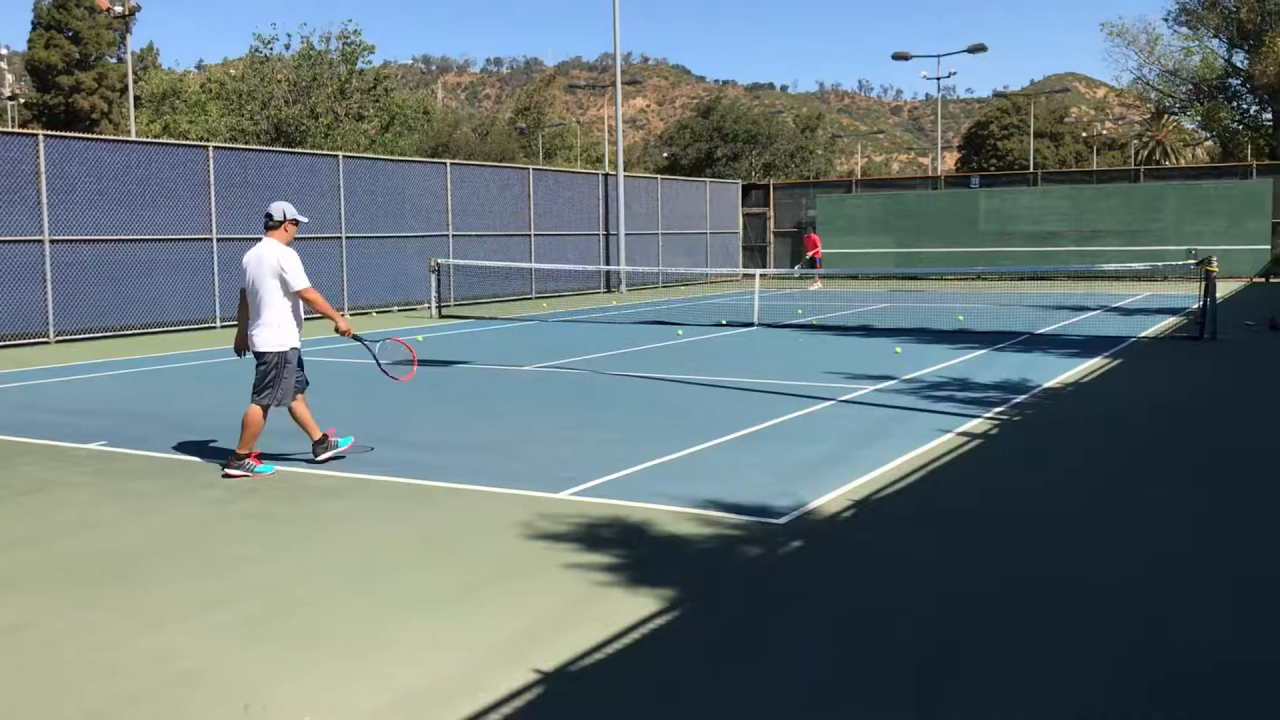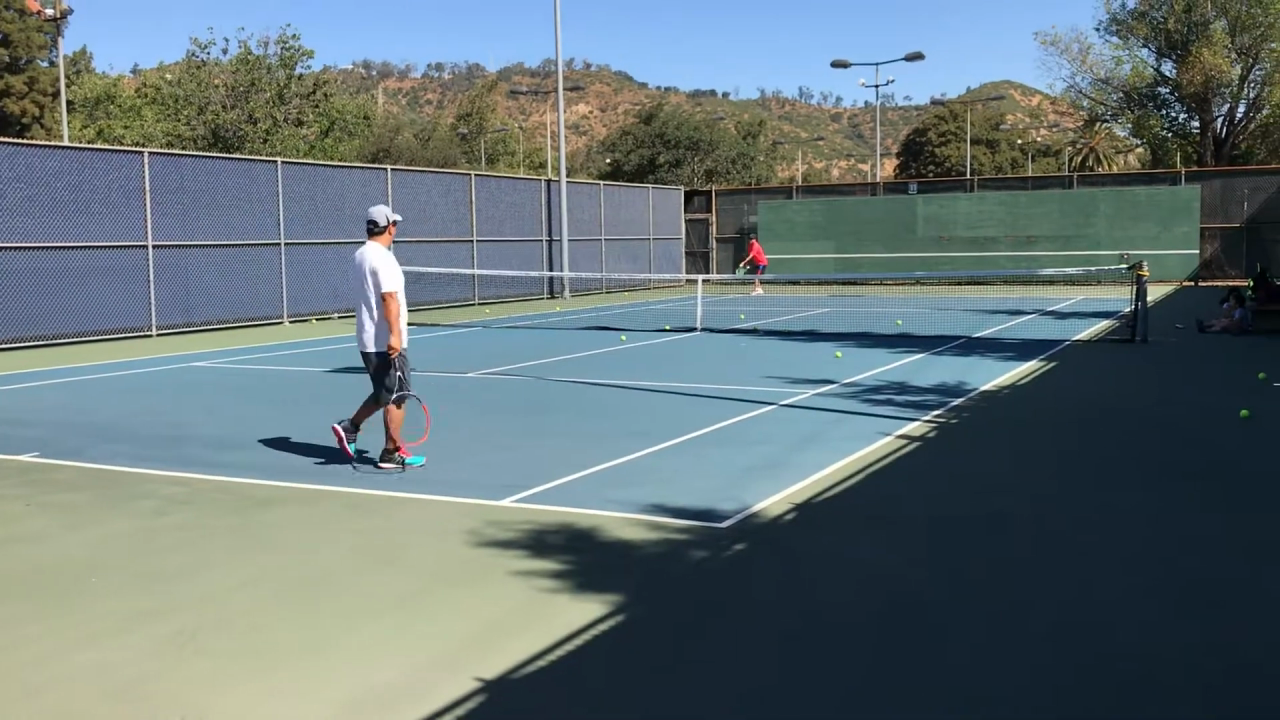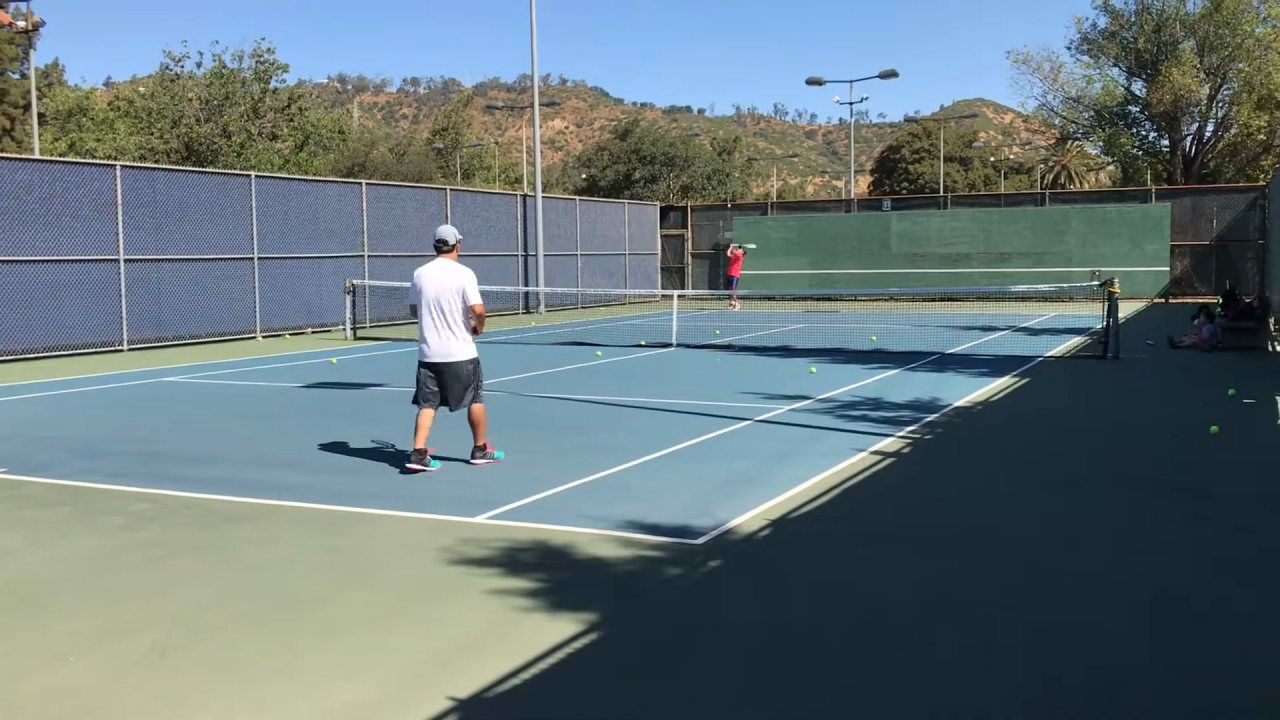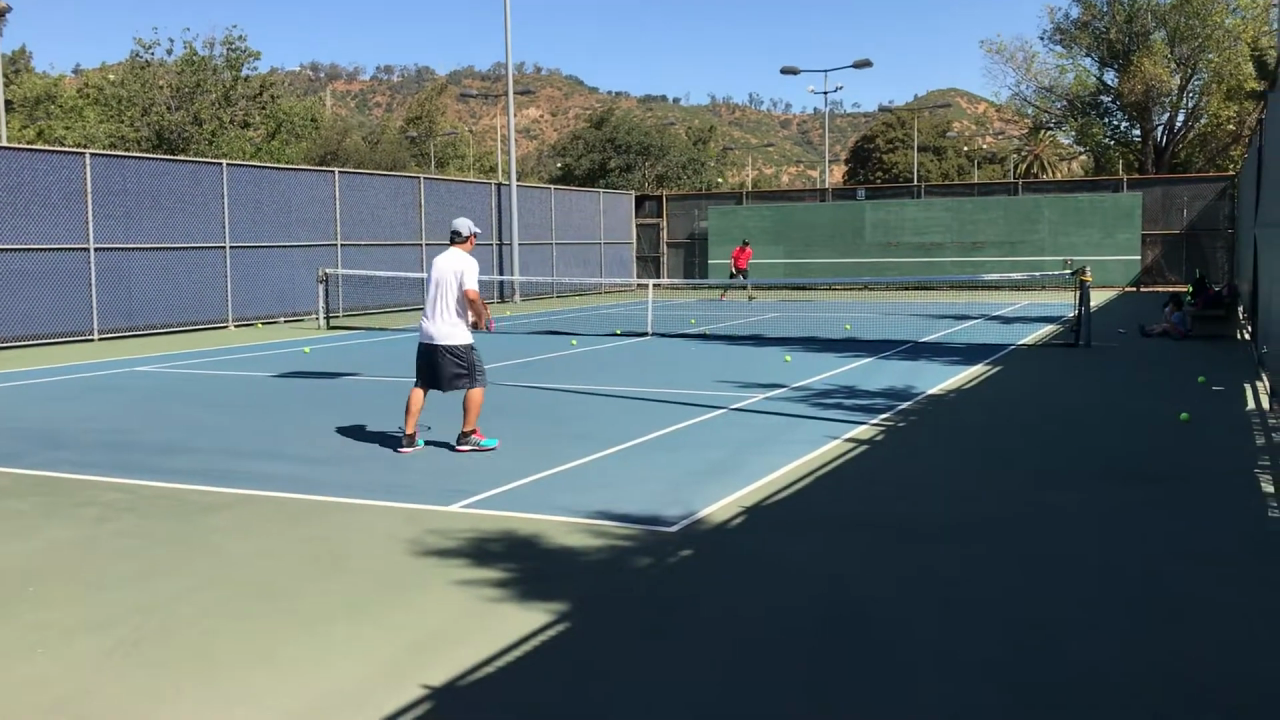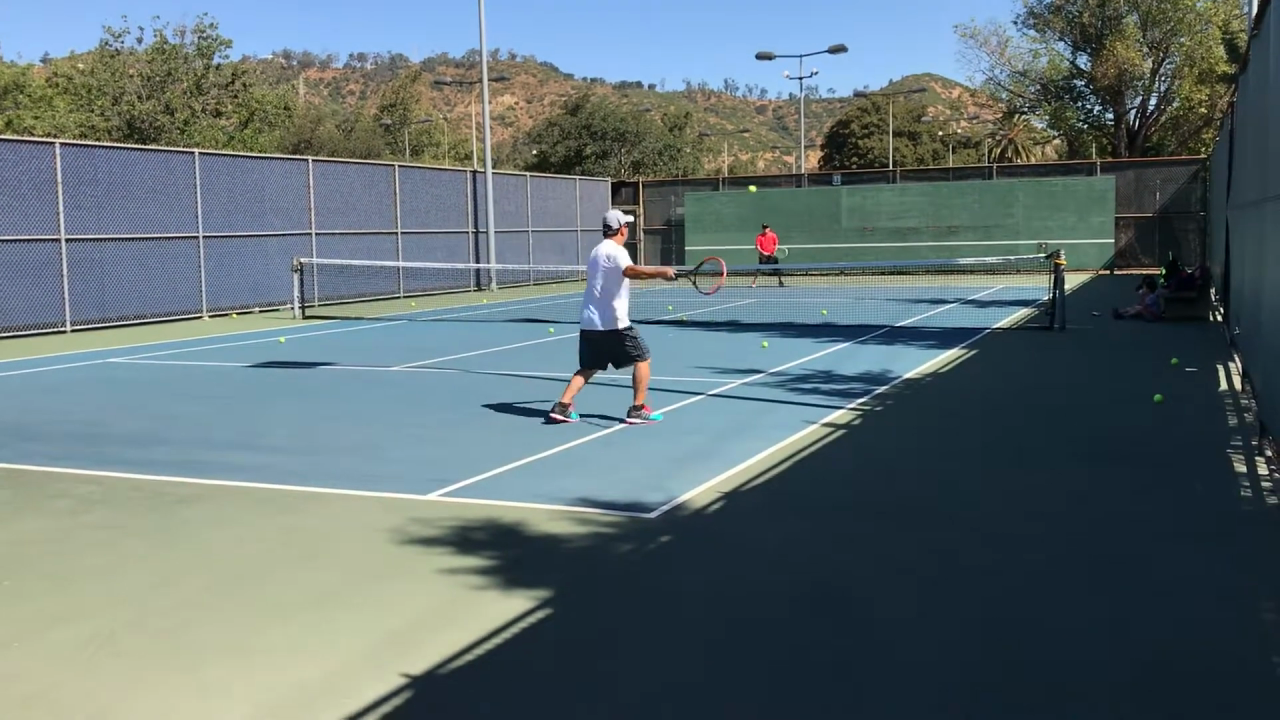
dt=1s
person 1, frame 1
left shoulder: (252, 255)
right shoulder: (284, 255)
left elbow: (245, 298)
right elbow: (307, 294)
left wrist: (242, 332)
right wrist: (338, 318)
left hip: (271, 339)
right hip: (278, 343)
left knee: (297, 392)
right knee: (263, 400)
left ankle: (321, 443)
right ankle: (240, 459)
person 1, frame 2
left shoulder: (360, 255)
right shoulder: (383, 256)
right elbow: (390, 298)
right wrist: (396, 334)
left hip: (370, 338)
right hip: (384, 340)
left knee: (384, 391)
right knee: (397, 395)
left ankle: (349, 427)
right ankle: (392, 453)
person 1, frame 3
left shoulder: (420, 274)
right shoulder: (464, 274)
left elbow: (414, 310)
right elbow: (478, 310)
right wrist: (477, 326)
left hip: (429, 352)
right hip: (460, 352)
left knee: (428, 403)
right knee: (474, 400)
left ankle: (418, 453)
right ankle: (480, 450)
person 1, frame 4
left shoulder: (438, 261)
right shoulder: (468, 262)
right elbow: (471, 295)
right wrist: (481, 316)
left hip: (428, 334)
right hip: (455, 336)
left knee: (421, 385)
right knee: (476, 383)
left ankle: (408, 438)
right ankle: (467, 435)
person 1, frame 5
left shoulder: (597, 251)
right shoulder: (615, 251)
right elbow: (629, 270)
right wrist: (658, 271)
left hip: (588, 322)
right hip: (611, 323)
left knee: (588, 368)
right knee: (642, 358)
left ankle: (562, 406)
right ankle: (638, 410)
